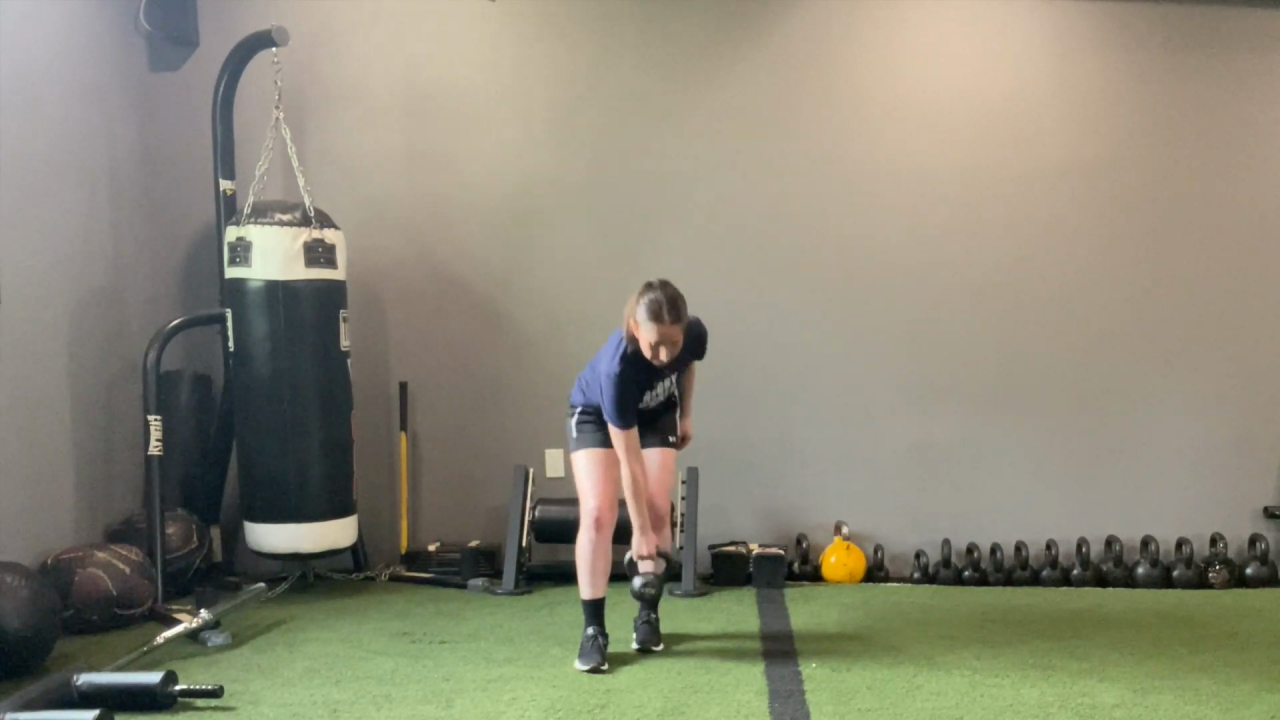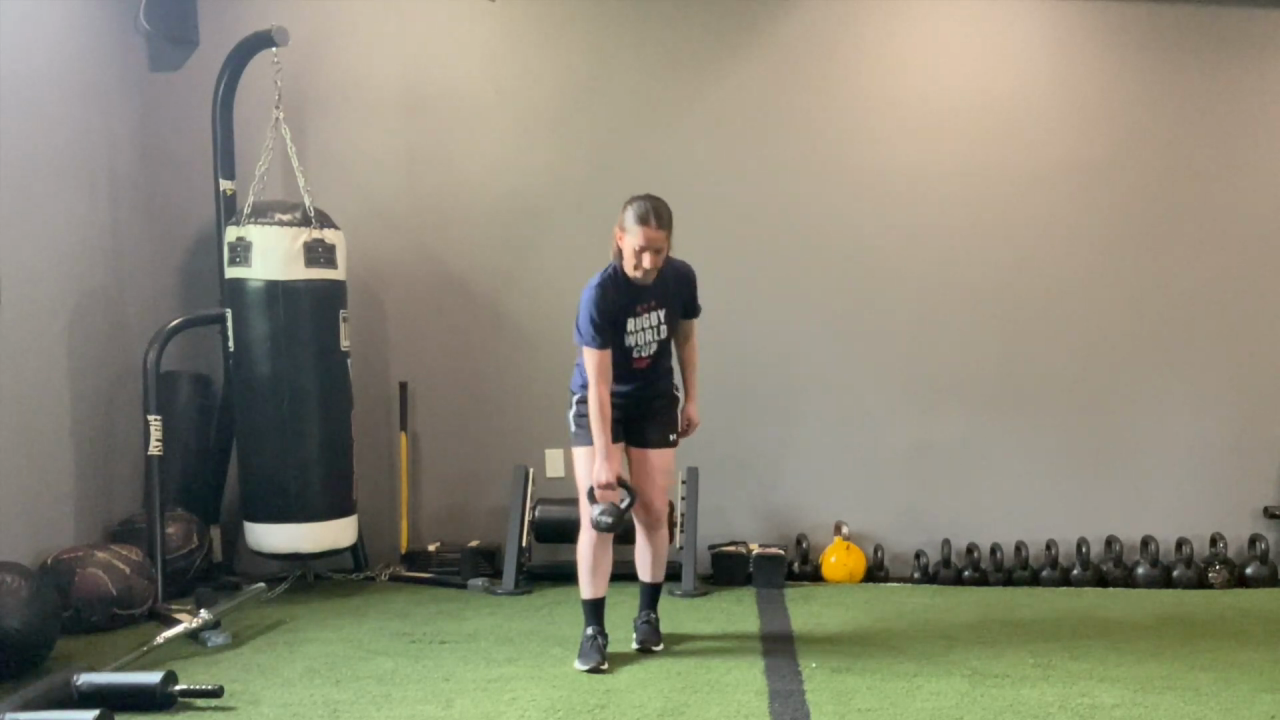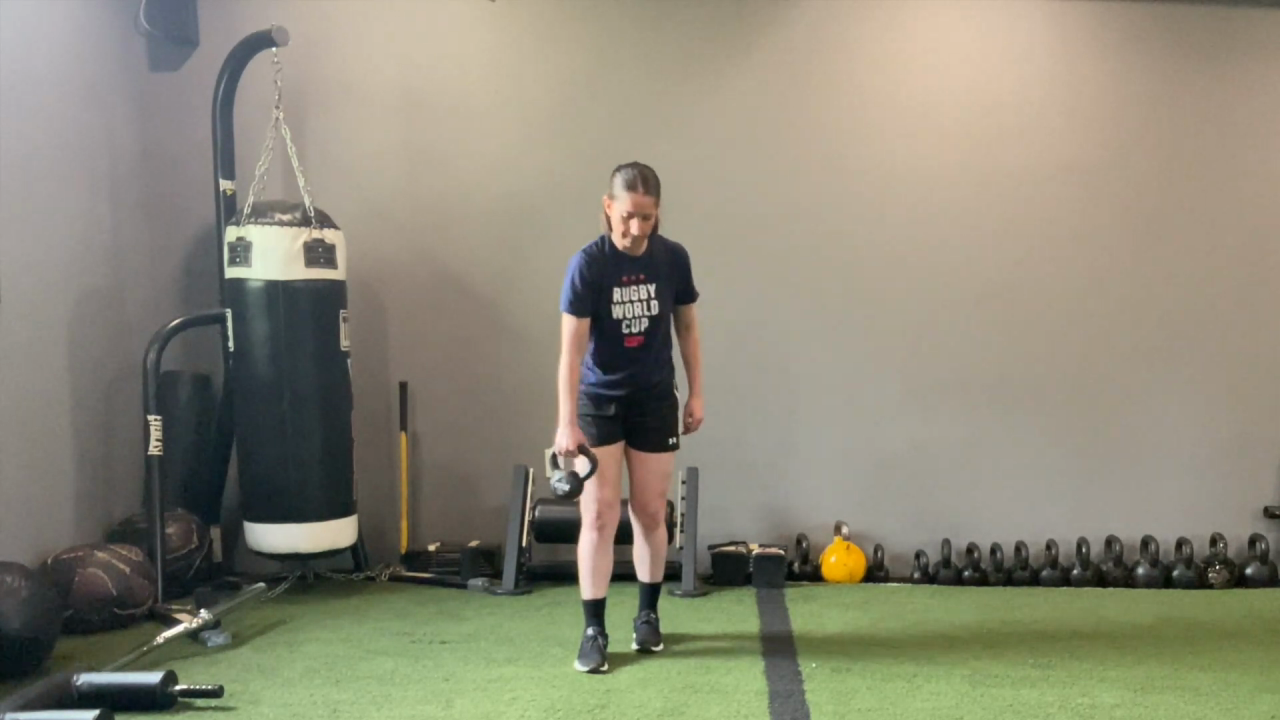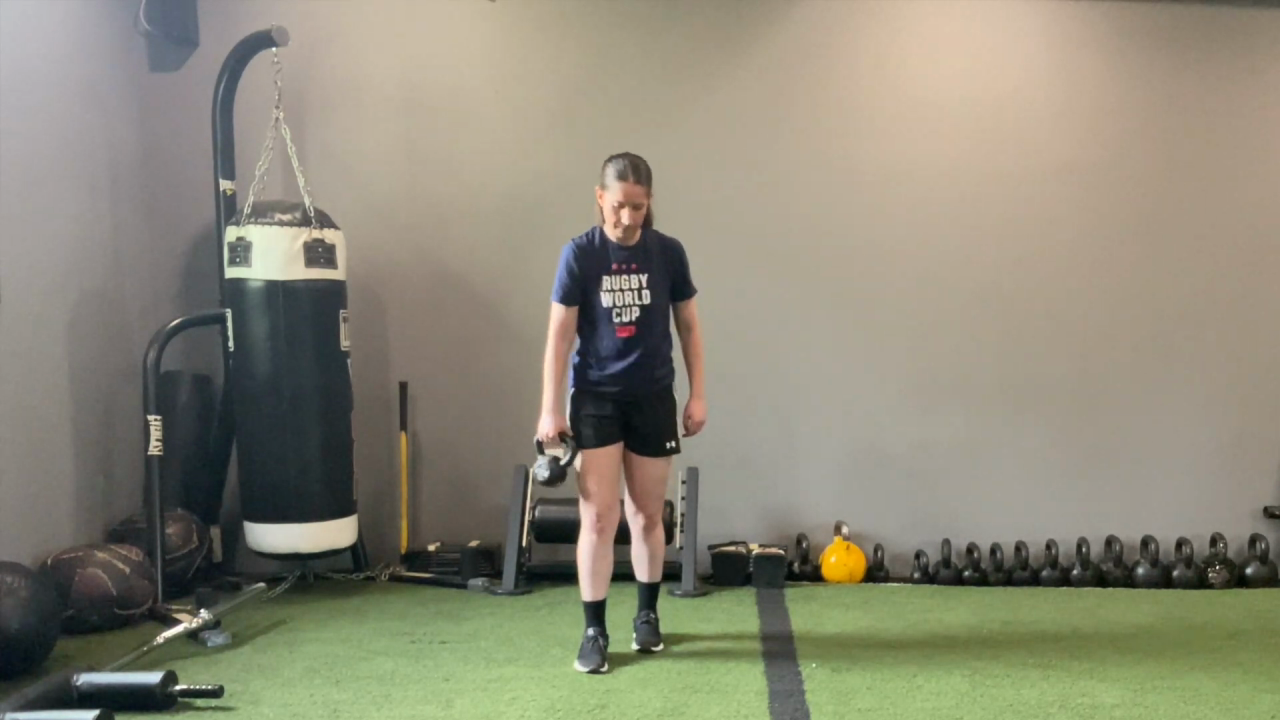
dt=0.4s
person 1, frame 1
left shoulder: (695, 332)
right shoulder: (617, 366)
right elbow: (629, 463)
left wrist: (685, 414)
right wrist: (640, 532)
left hip: (655, 415)
right hip: (595, 416)
left knee: (659, 511)
right knee: (598, 515)
left ankle: (648, 616)
right ankle: (593, 631)
person 1, frame 2
left shoulder: (680, 277)
right shoulder: (601, 292)
right elbow: (598, 382)
left wrist: (690, 397)
right wrist: (604, 460)
left hip: (655, 401)
right hip: (598, 405)
left knee: (653, 510)
right knee: (598, 512)
left ankle: (648, 615)
right ankle: (593, 631)
person 1, frame 3
left shoulder: (673, 258)
right shoulder: (588, 263)
left elbow: (687, 327)
right elbow: (572, 347)
left wrist: (695, 393)
right wrist: (566, 422)
left hip: (655, 400)
right hip: (598, 400)
left knee: (651, 513)
right knee: (599, 516)
left ankle: (647, 616)
right ankle: (593, 631)
person 1, frame 4
left shoulder: (668, 253)
right shoulder: (580, 253)
left elbow: (688, 326)
right elbow: (560, 333)
left wrist: (697, 395)
right wrist: (550, 408)
left hip: (653, 399)
right hip: (595, 401)
left knee: (647, 515)
right knee: (598, 517)
left ankle: (647, 615)
right ankle: (594, 632)
